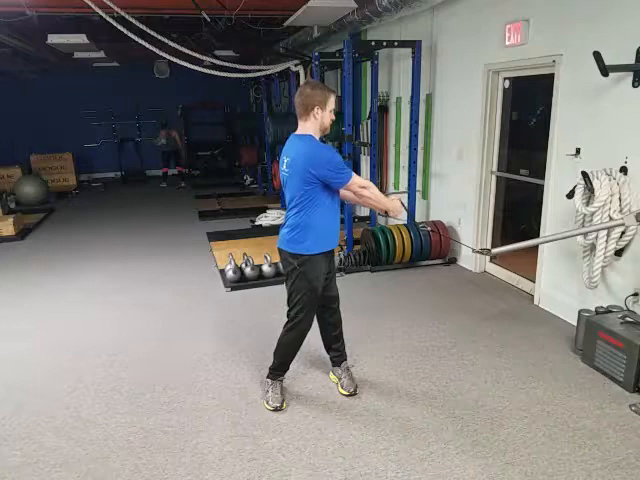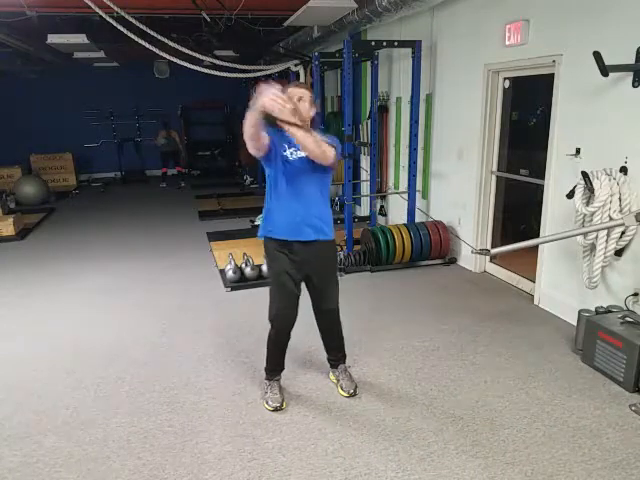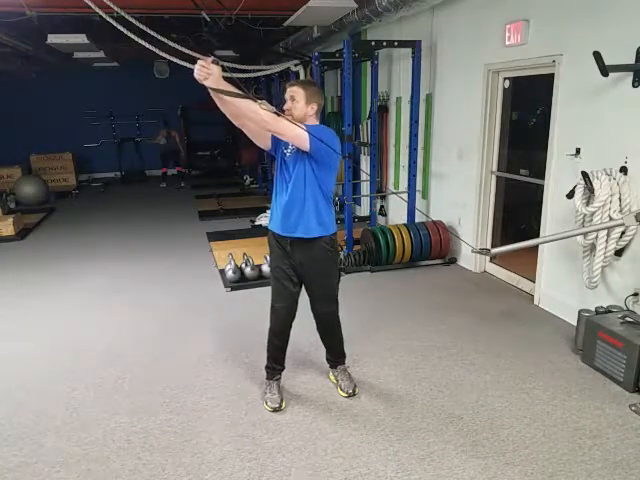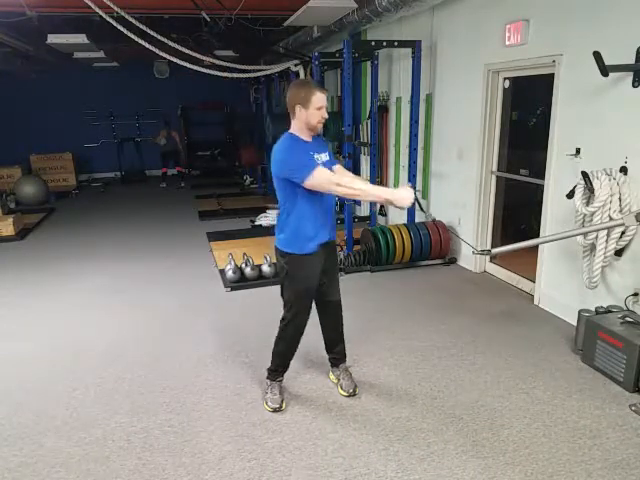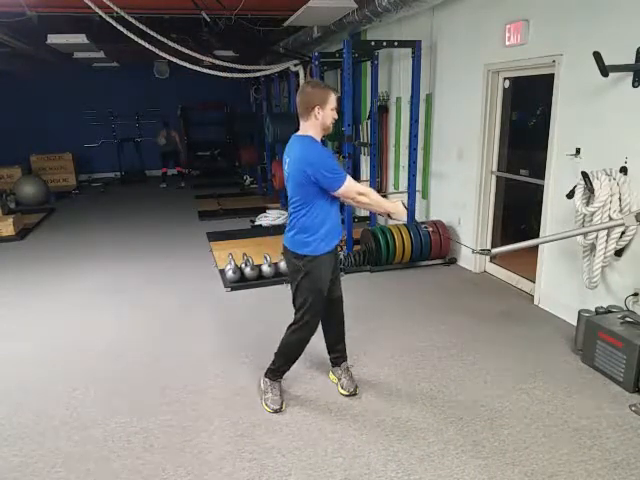
dt=1s
person 1, frame 1
left shoulder: (294, 147)
right shoulder: (318, 153)
left elbow: (339, 190)
right elbow: (360, 187)
left wrist: (377, 203)
right wrist: (389, 205)
left hip: (317, 248)
right hip: (304, 252)
left knee: (329, 307)
right knee: (300, 318)
left ankle: (339, 365)
right ankle: (274, 378)
person 1, frame 2
left shoulder: (327, 143)
right shoulder: (273, 144)
left elbow: (317, 152)
right elbow: (252, 139)
left wrist: (287, 121)
right wrist: (259, 110)
left hip: (319, 242)
right hip: (280, 243)
left knee: (328, 311)
right knee: (282, 316)
left ankle: (338, 366)
right ankle: (272, 378)
person 1, frame 3
left shoulder: (326, 139)
right shoulder: (282, 141)
left elbow: (271, 123)
right elbow: (245, 122)
left wrist: (222, 84)
right wrist: (213, 86)
left hip: (318, 243)
right hip: (282, 240)
left knee: (326, 310)
right knee: (281, 313)
left ankle: (338, 365)
right ankle: (273, 377)
person 1, frame 4
left shoulder: (319, 144)
right shoulder: (288, 151)
left elbow: (346, 176)
right elbow: (336, 186)
left wrist: (388, 193)
right wrist: (390, 195)
left hip: (324, 245)
right hip: (298, 251)
left knee: (331, 309)
right knee: (295, 317)
left ankle: (338, 366)
right ankle: (274, 378)
person 1, frame 5
left shoulder: (301, 146)
right shoulder: (314, 154)
left elbow: (344, 190)
right elbow: (356, 194)
left wrist: (382, 205)
right wrist: (391, 208)
left hip: (324, 247)
right hip: (309, 253)
left knee: (333, 308)
right knee: (307, 319)
left ankle: (339, 365)
right ankle: (272, 378)
